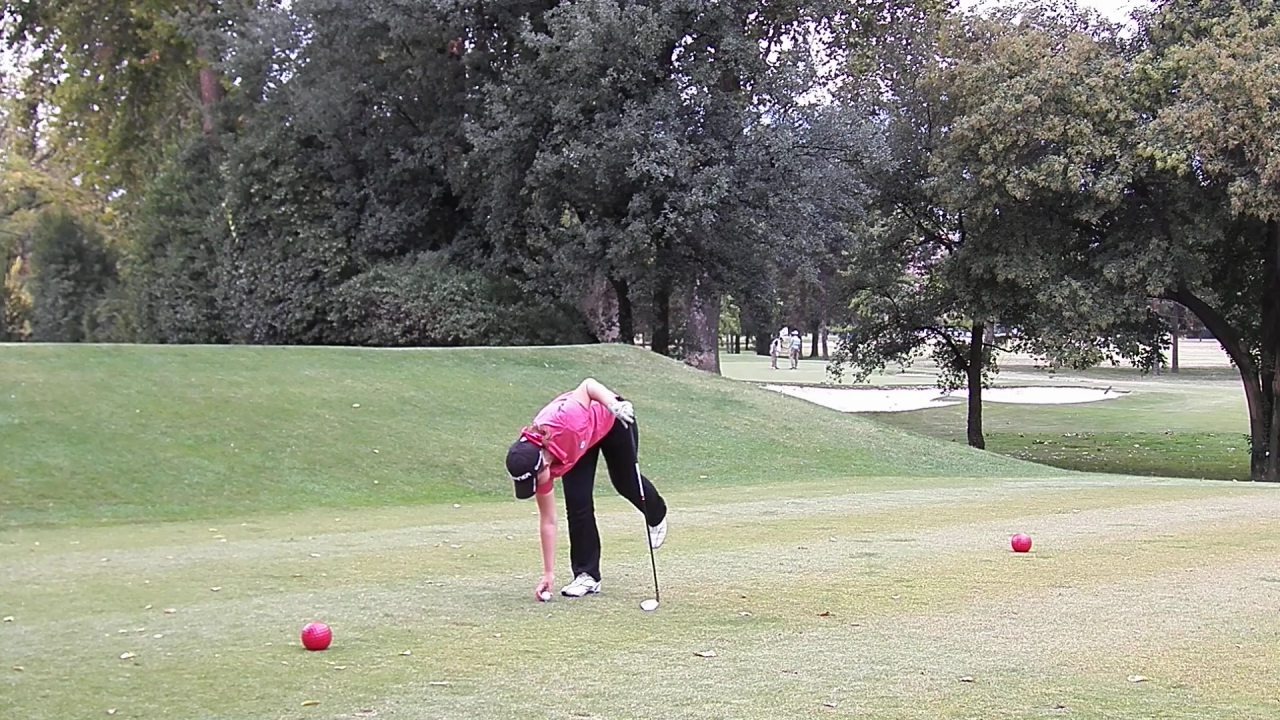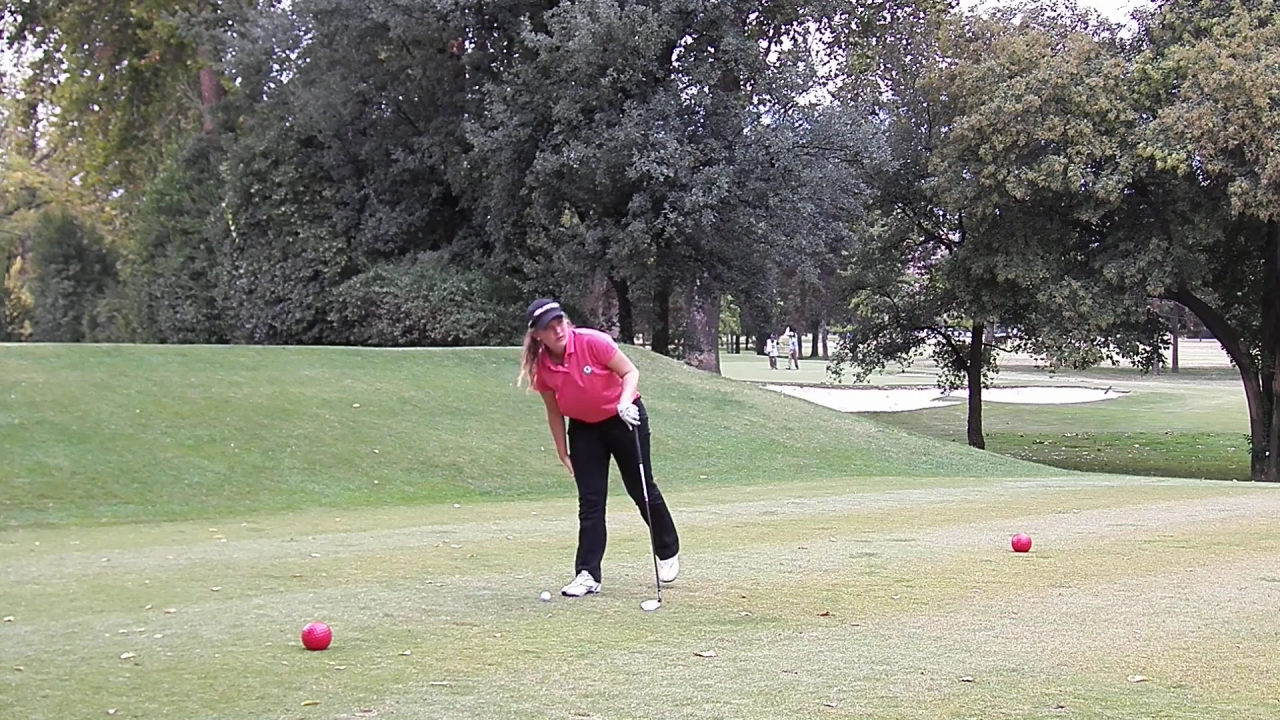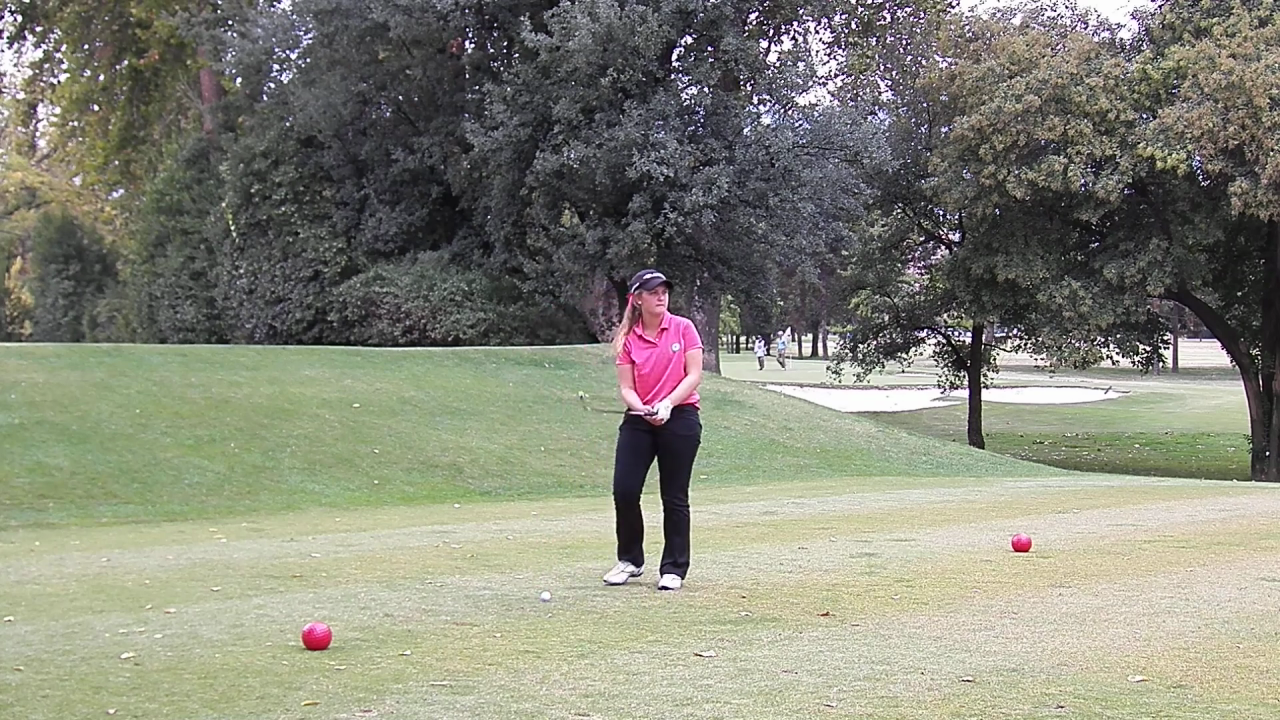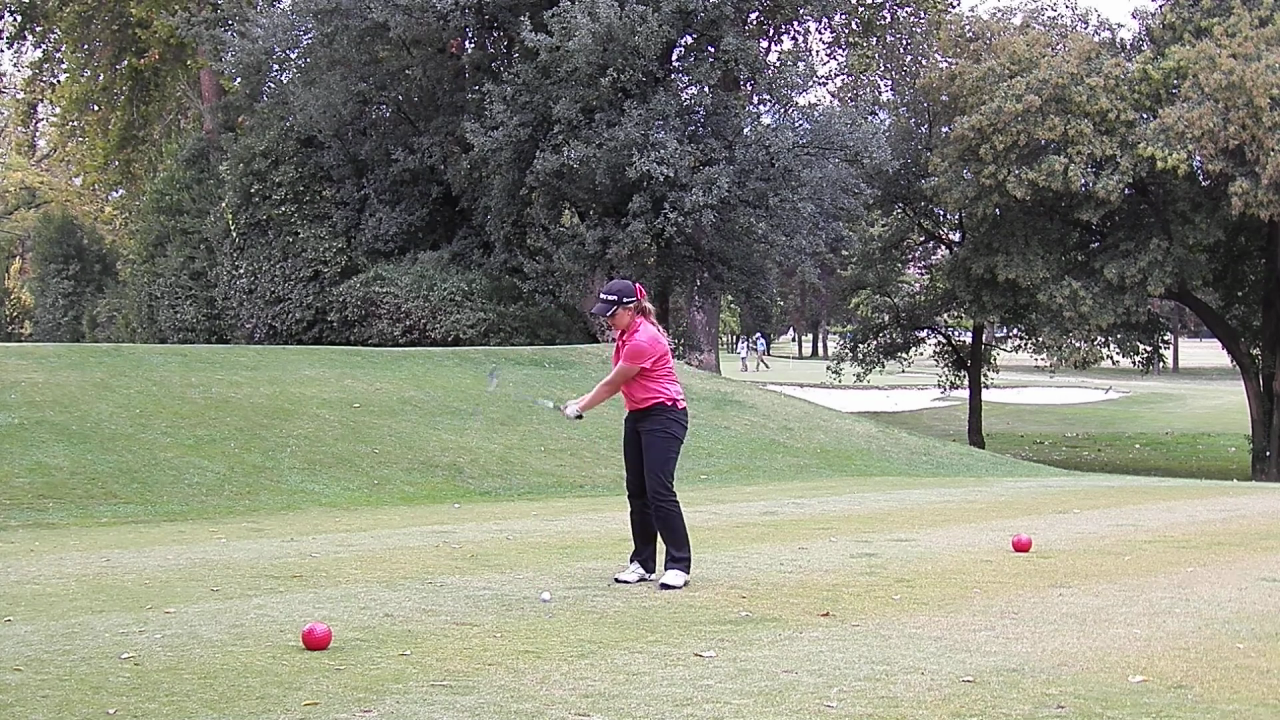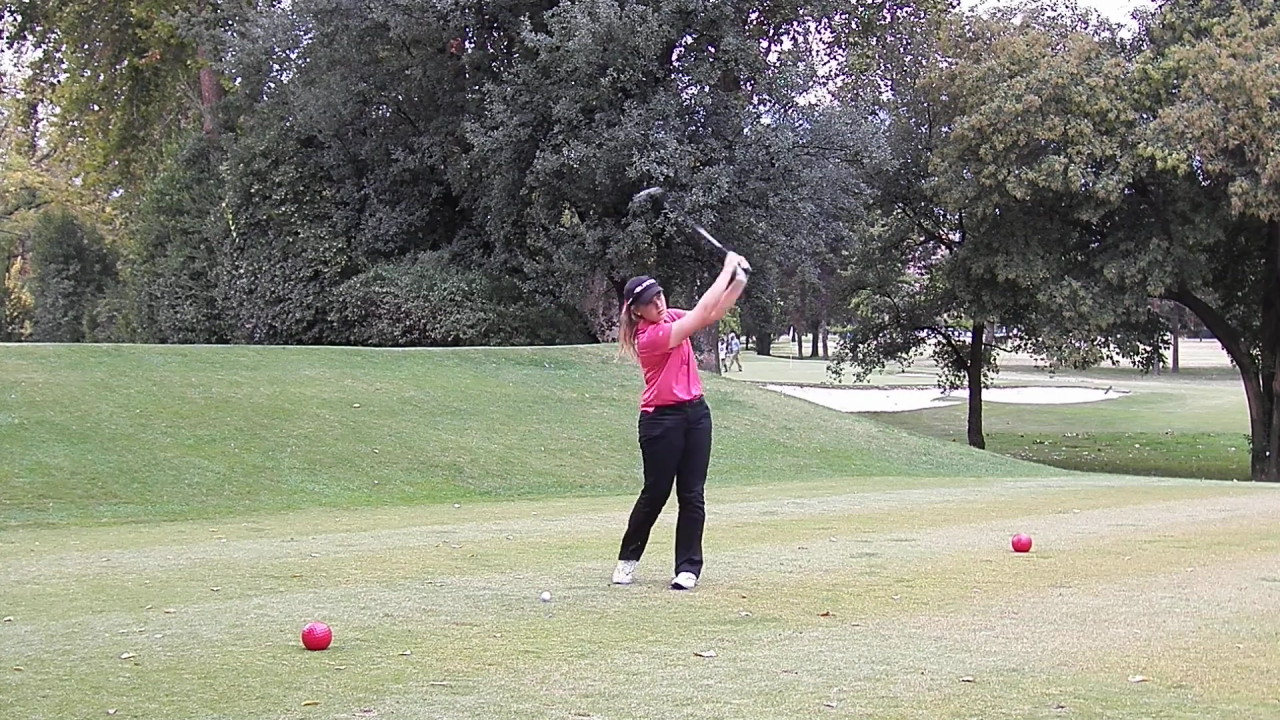
dt=1s
person 1, frame 1
left shoulder: (564, 423)
right shoulder: (536, 464)
left elbow: (587, 385)
right elbow: (548, 521)
left wrist: (614, 404)
right wrist: (548, 572)
left hip: (614, 421)
right hip: (578, 443)
left knee: (627, 482)
right knee: (577, 505)
left ankle: (656, 516)
right ankle: (587, 574)
person 1, frame 2
left shoulder: (593, 342)
right shoulder: (540, 369)
left elbow: (630, 373)
right elbow: (554, 413)
left wrist: (624, 402)
right wrist: (563, 453)
left hip: (622, 419)
right hip: (584, 430)
left knee: (641, 488)
right knee: (590, 501)
left ankle: (668, 551)
right ankle: (588, 574)
person 1, frame 3
left shoulder: (683, 328)
right shoulder: (626, 338)
left elbow: (694, 375)
right elbow: (626, 387)
left wrist: (667, 403)
right wrist: (641, 408)
left hip: (680, 419)
right hip: (638, 421)
left knee: (674, 497)
right knee: (624, 491)
left ankle: (674, 568)
right ankle: (630, 560)
person 1, frame 4
left shoulder: (643, 340)
right shoulder: (628, 334)
left elbow: (614, 382)
right elbow: (616, 381)
left wrist: (581, 406)
right wrist: (583, 401)
left hip: (663, 417)
right hip: (638, 417)
left knee: (660, 490)
right knee: (637, 492)
left ankle: (678, 564)
right ankle: (643, 562)
person 1, frame 5
left shoulder: (671, 320)
right shoulder: (650, 337)
left elbow: (714, 312)
right elbow: (703, 309)
left wrist: (736, 281)
right wrist: (728, 270)
left hip: (694, 412)
right hip: (661, 420)
left knee: (692, 495)
right knee: (655, 492)
left ankle: (689, 567)
right ankle: (628, 558)
